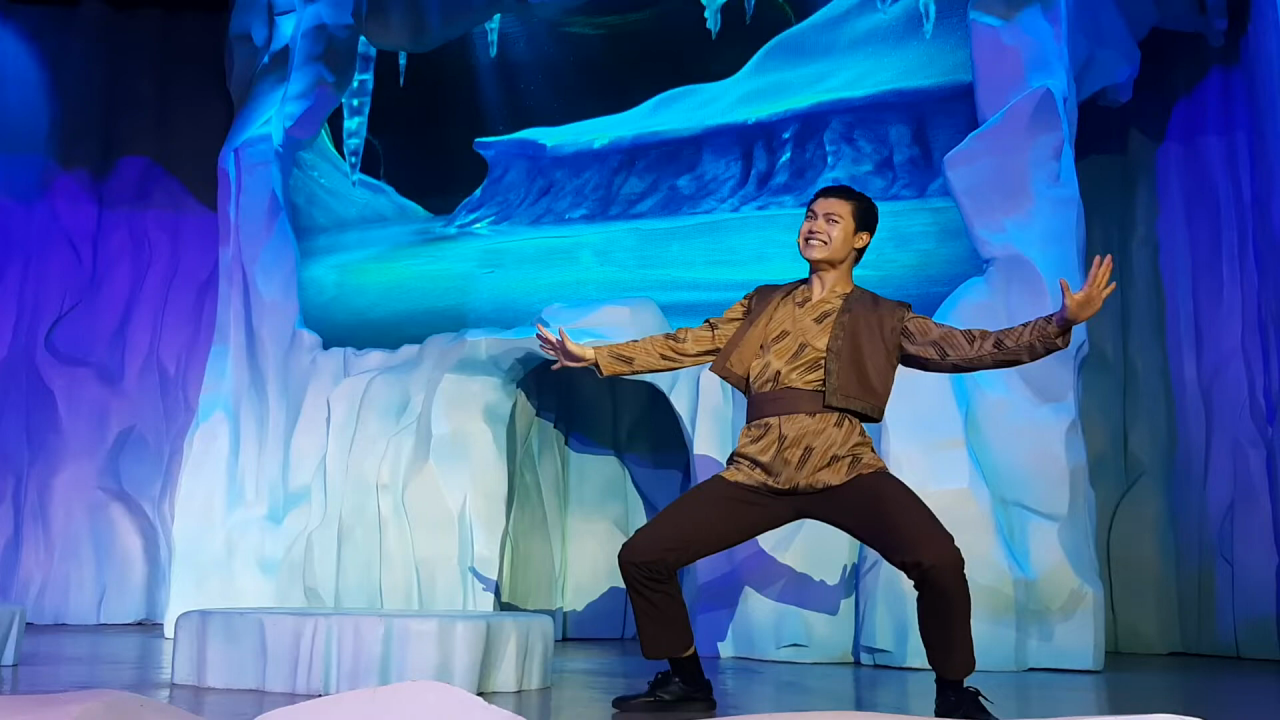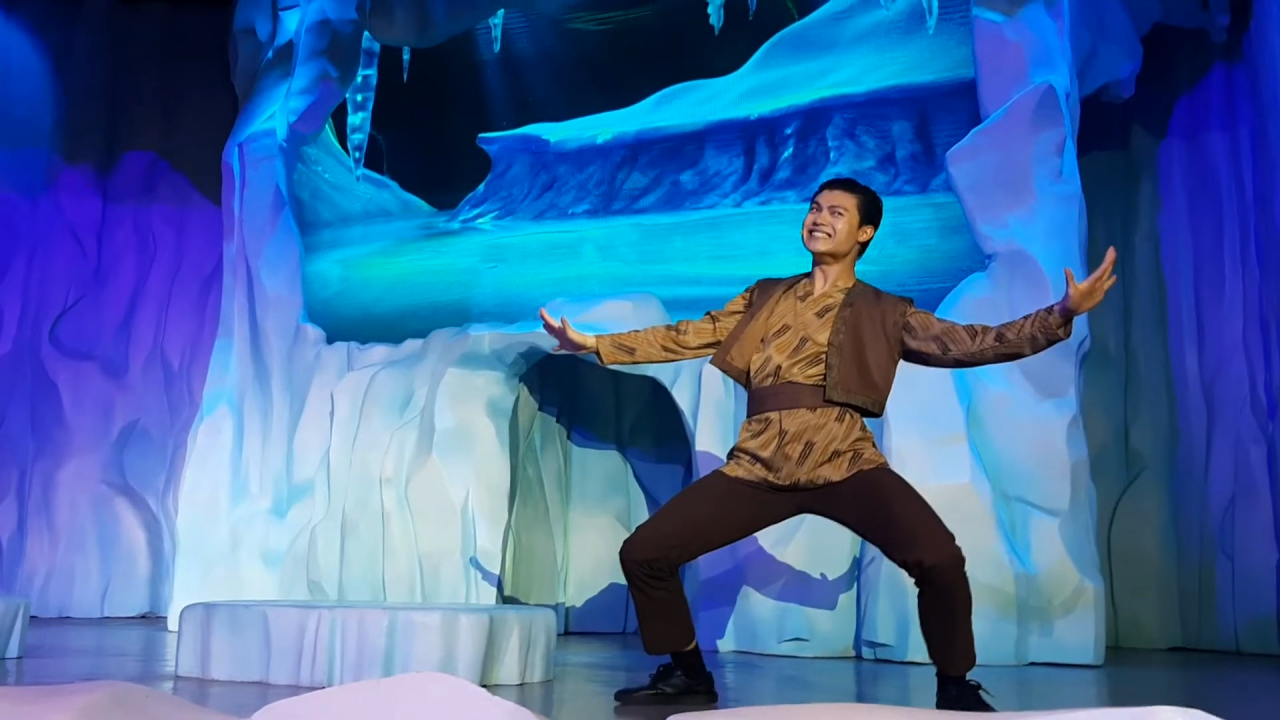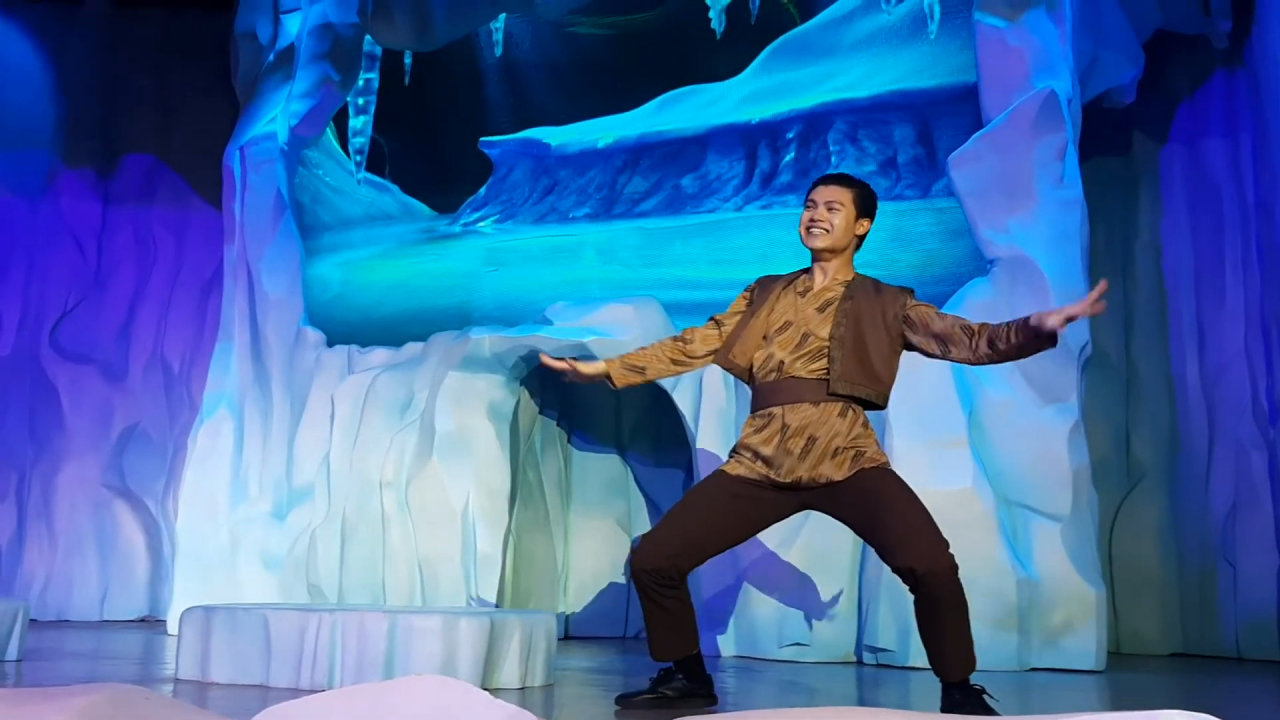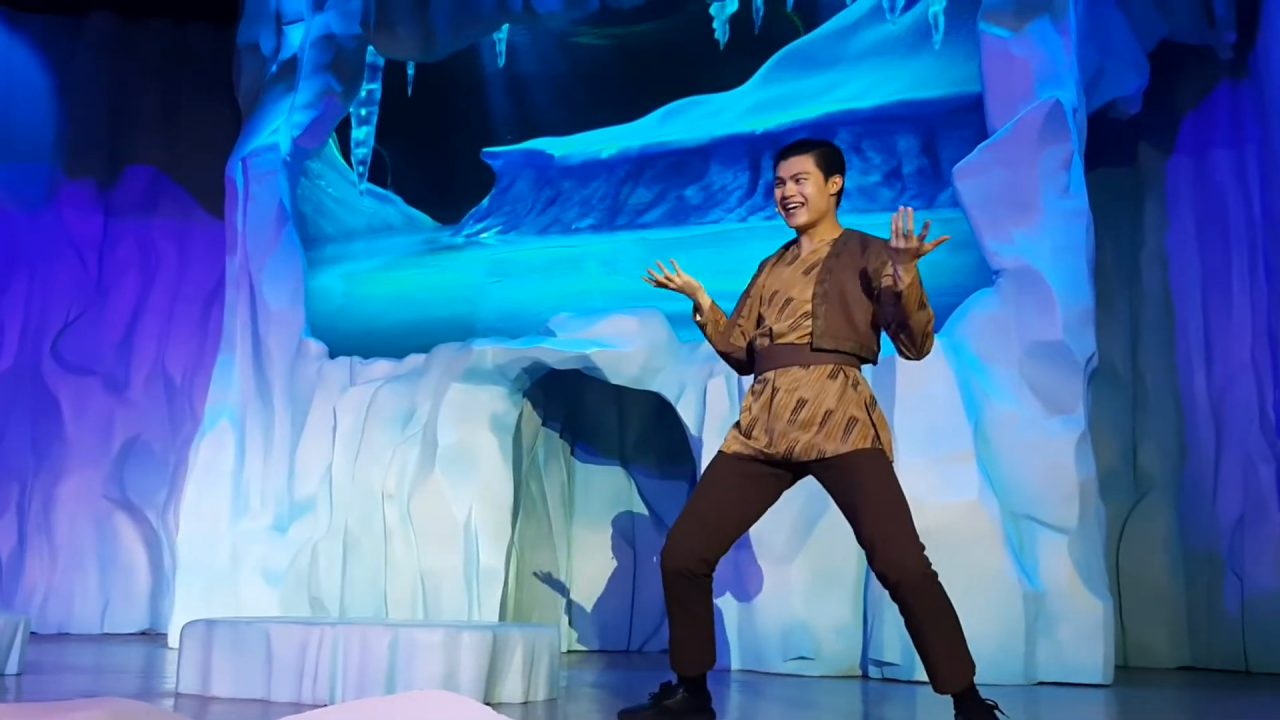
dt=1s
person 1, frame 1
left shoulder: (883, 318)
right shoulder: (762, 304)
left elbow: (964, 349)
right elbow: (687, 345)
left wrist: (1060, 322)
right wrist: (594, 355)
left hip: (844, 467)
right hip: (756, 472)
left knee: (940, 563)
right knee: (642, 557)
person 1, frame 2
left shoulder: (886, 313)
right shoulder: (764, 297)
left elbow: (969, 343)
right elbow: (689, 336)
left wrist: (1061, 314)
right wrist: (594, 343)
left hip: (845, 463)
right hip: (757, 467)
left knee: (940, 560)
right knee: (643, 553)
left ankle: (955, 687)
right ankle: (688, 676)
person 1, frame 3
left shoulder: (886, 304)
right shoulder: (766, 293)
left elbow: (970, 340)
right elbow: (695, 345)
left wrist: (1039, 327)
right wrist: (603, 367)
left hip: (846, 457)
right hip: (761, 461)
left knee: (930, 566)
right knee: (653, 559)
person 1, frame 4
left shoulder: (871, 254)
right shoulder: (770, 267)
left elbow: (915, 344)
right elbow: (741, 354)
left wrist: (906, 272)
right wrist: (699, 300)
left hip: (839, 422)
right hip: (761, 428)
left knee: (902, 565)
right knee: (682, 556)
